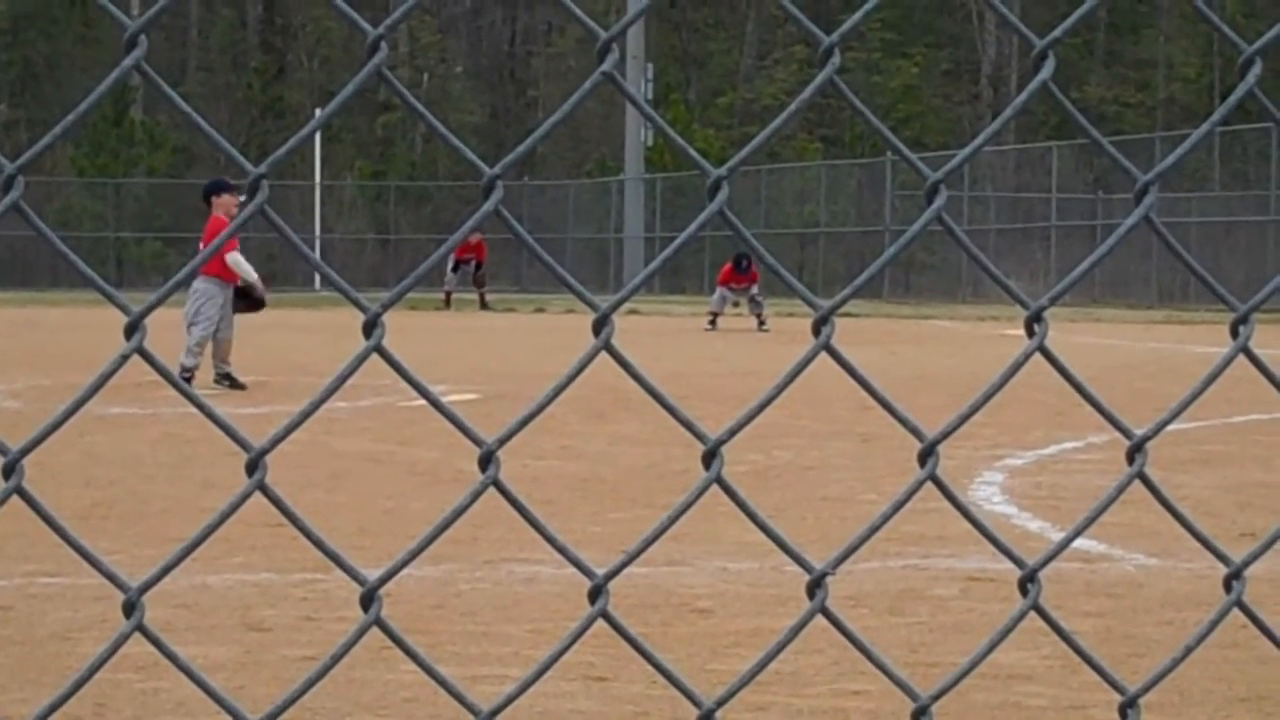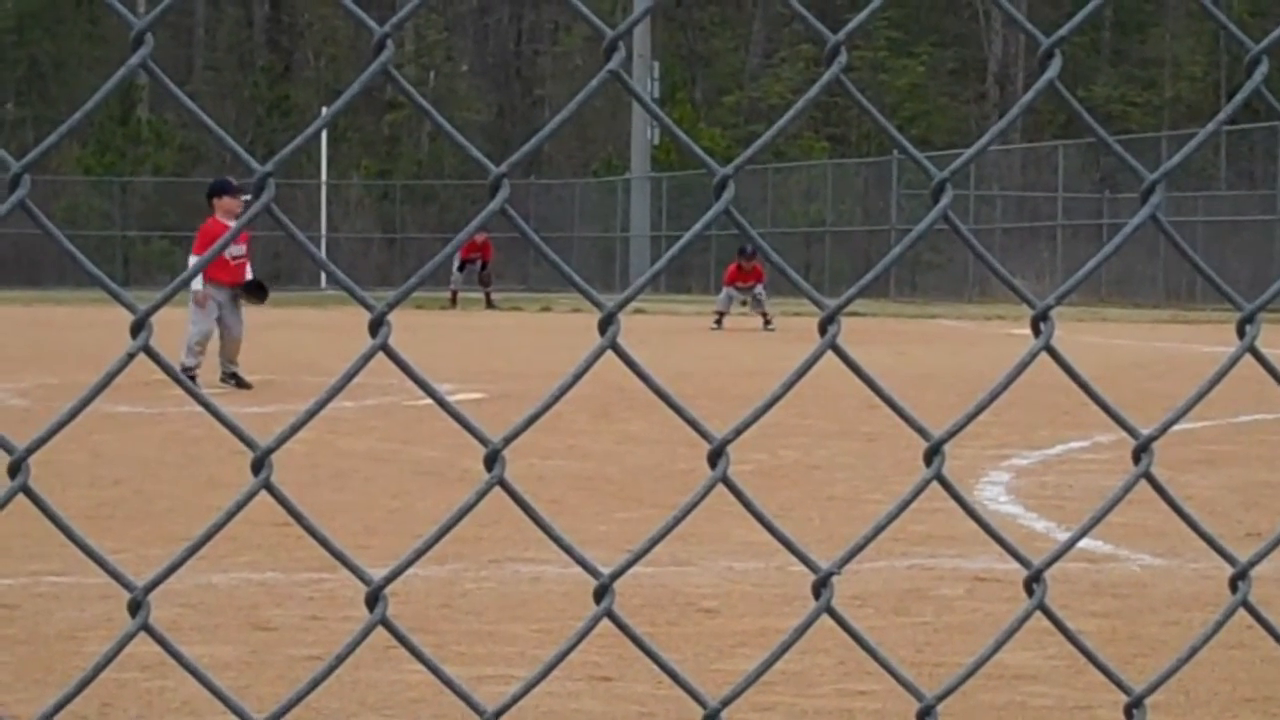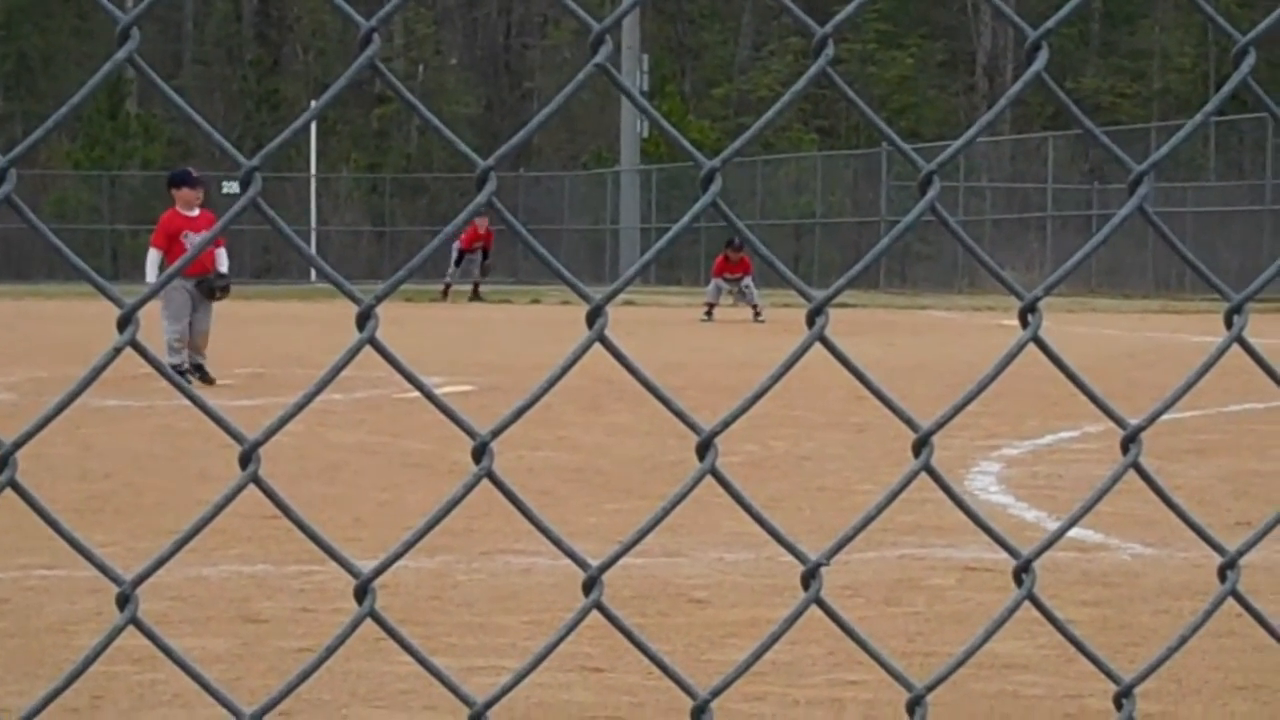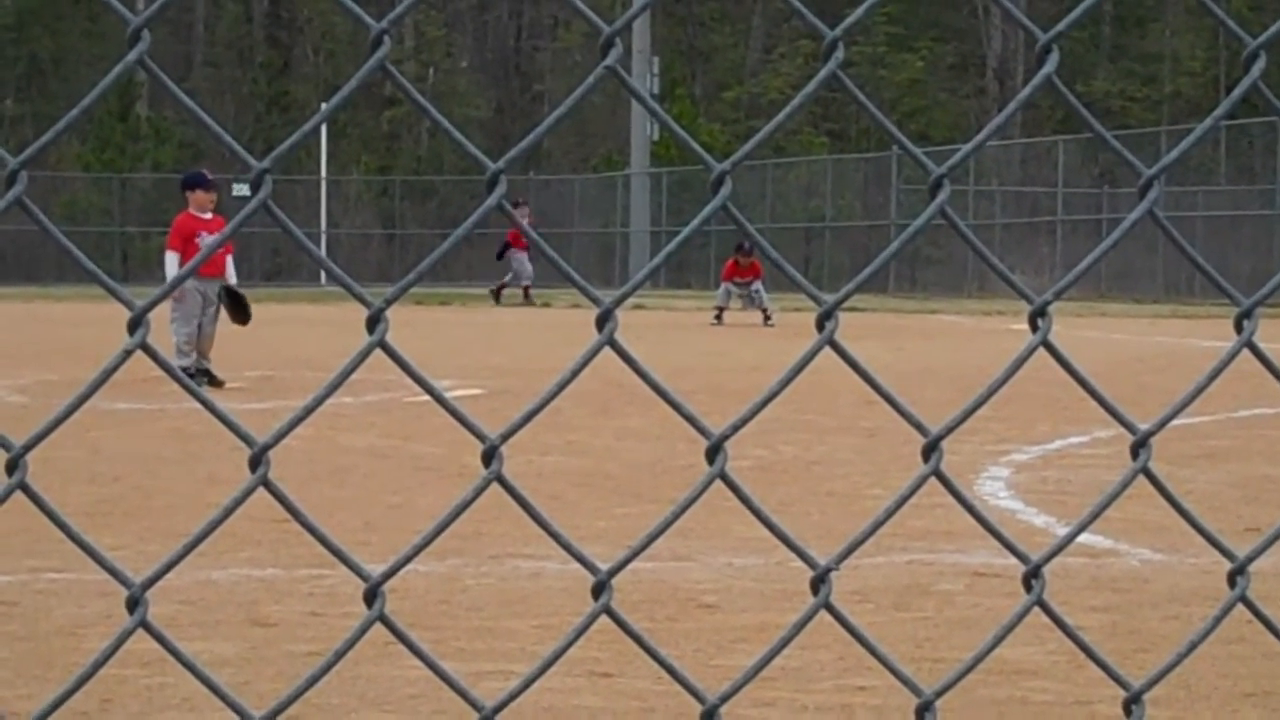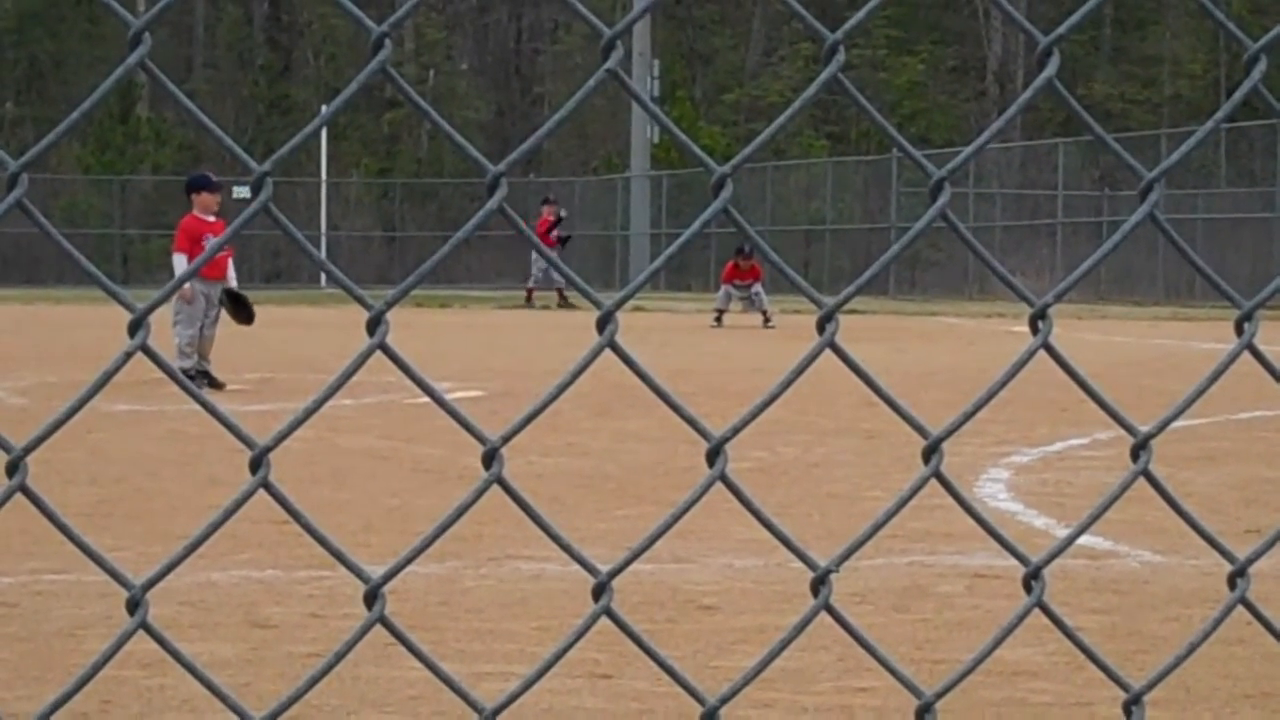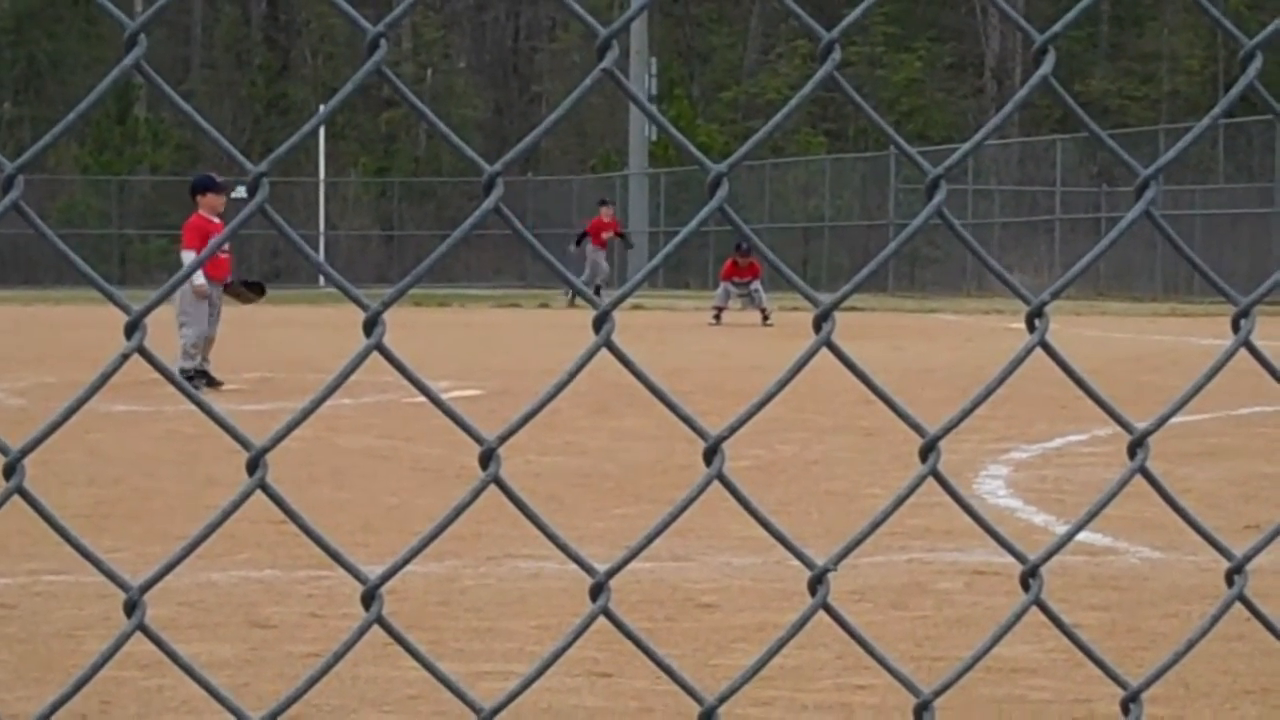
dt=0.5s
person 1, frame 1
left shoulder: (223, 225)
right shoulder: (219, 225)
right elbow: (232, 257)
left wrist: (247, 281)
right wrist: (255, 278)
left hip: (224, 288)
right hip: (210, 287)
left knee: (224, 333)
right knee: (201, 330)
left ankle: (222, 373)
right ankle: (186, 372)
person 1, frame 2
left shoulder: (242, 230)
right shoulder: (210, 228)
left elbow: (244, 260)
right elbow: (195, 258)
left wrist: (249, 281)
right wrist: (197, 288)
left hip: (232, 291)
right hip: (210, 289)
left knee: (234, 333)
right knee: (201, 330)
left ankle: (229, 372)
right ankle: (188, 371)
person 1, frame 3
left shoulder: (209, 217)
right shoulder: (168, 220)
left elbow: (219, 246)
right elbow: (155, 251)
left wrist: (222, 271)
right wrist: (151, 280)
left hip: (204, 281)
right hip: (178, 281)
left knee: (202, 325)
right knee: (178, 325)
left ankle: (197, 363)
right ankle: (176, 366)
person 1, frame 4
left shoulder: (220, 222)
right shoulder: (182, 222)
left elbow: (227, 253)
right elbow: (172, 253)
left wrist: (232, 282)
right wrist: (173, 282)
left hip: (215, 283)
right hip: (191, 282)
left knee: (208, 328)
right knee: (187, 327)
left ankle: (203, 367)
right ankle: (185, 369)
person 1, frame 5
left shoulder: (221, 225)
right shoulder: (188, 224)
left elbow: (227, 256)
right elbow: (179, 256)
left wrist: (232, 284)
right wrist: (184, 284)
left hip: (216, 286)
right hip: (195, 284)
left knee: (208, 329)
right knee: (189, 328)
left ankle: (203, 369)
right ankle: (186, 371)
person 1, frame 6
left shoulder: (220, 225)
right shoulder: (195, 224)
right elbow: (188, 254)
left wrist: (227, 281)
right wrist: (199, 280)
left hip: (215, 286)
right hip: (198, 286)
left knee: (209, 331)
right knee: (195, 329)
left ankle: (201, 369)
right ankle: (186, 371)
